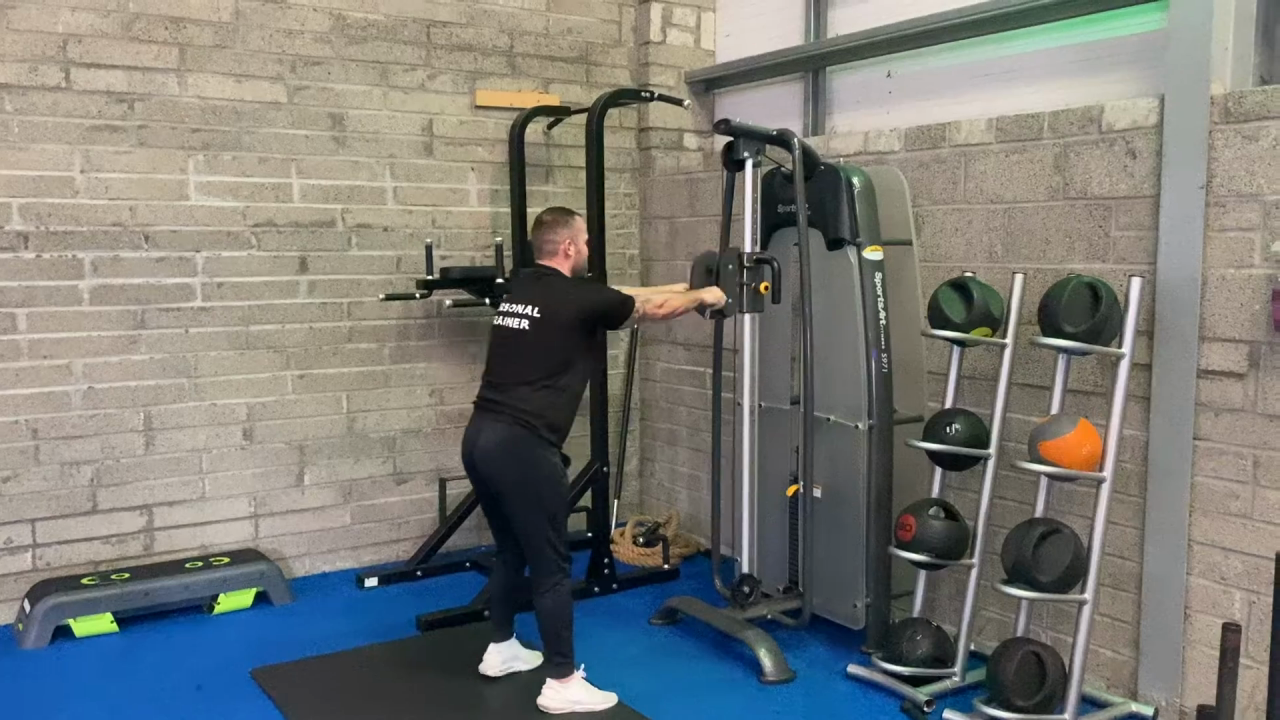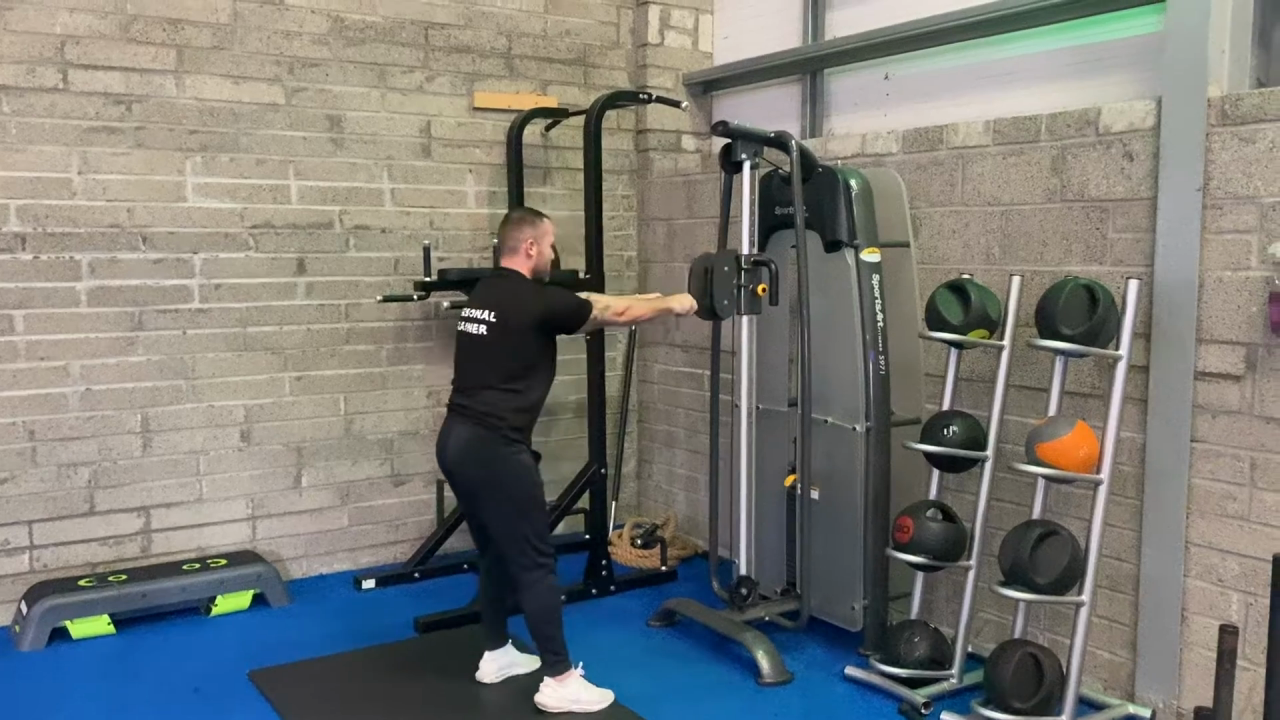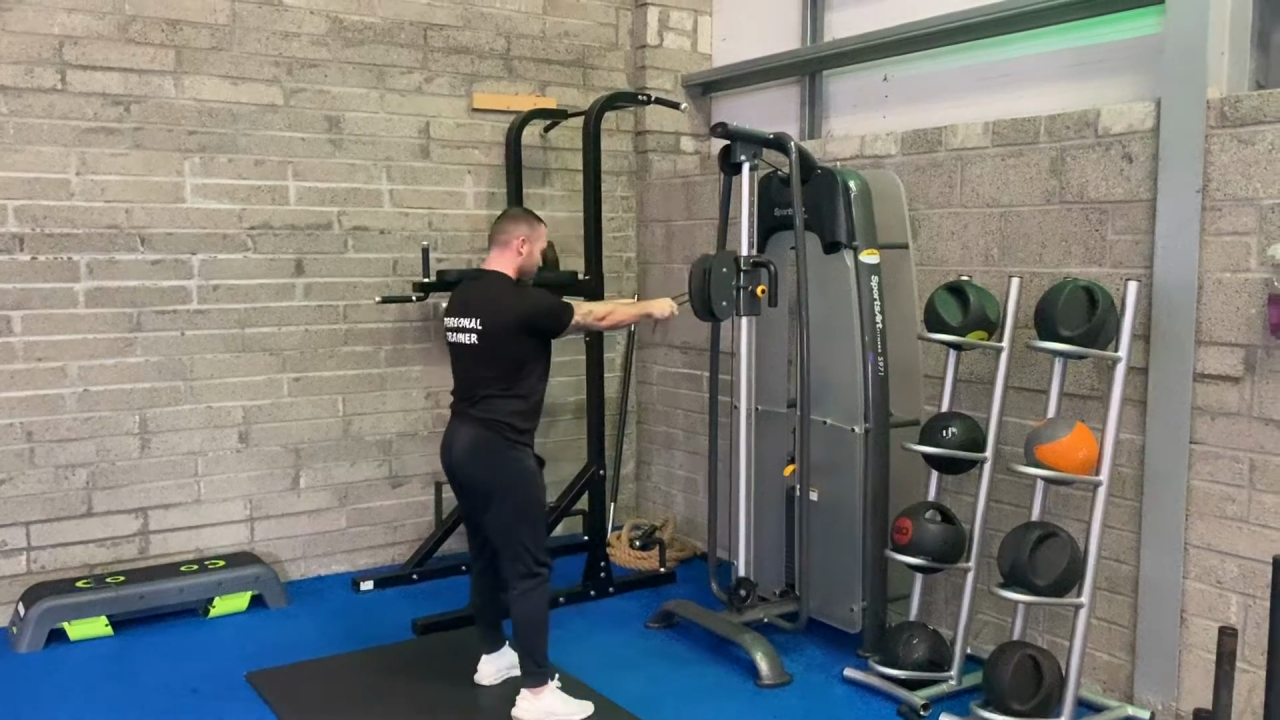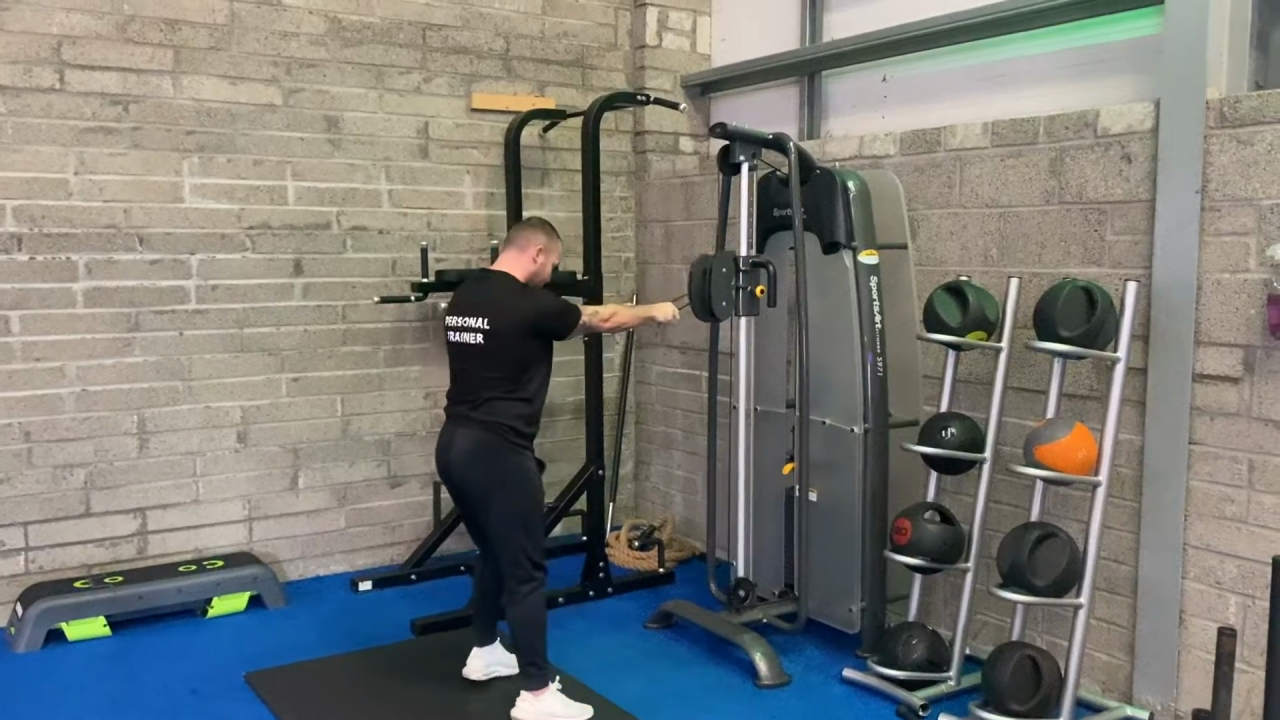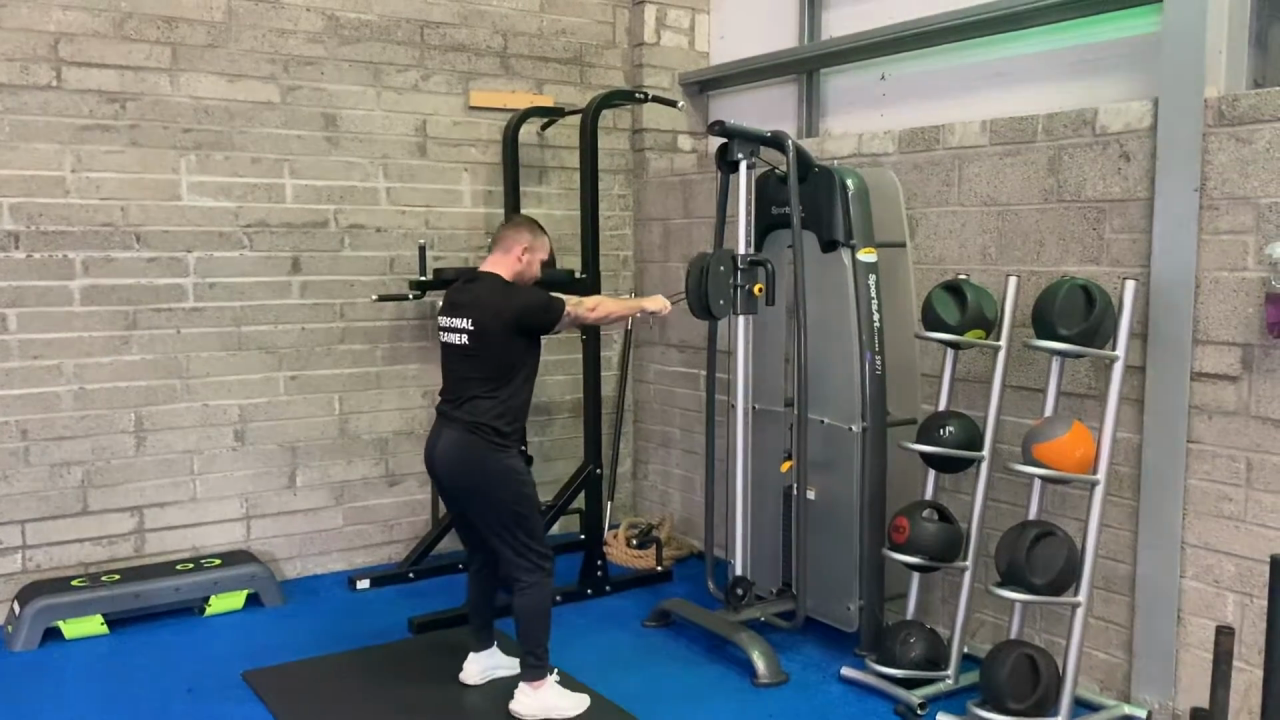
dt=0.3s
person 1, frame 1
left shoulder: (520, 290)
right shoulder: (576, 298)
right elbow: (654, 308)
left wrist: (679, 286)
right wrist: (701, 296)
left hip: (480, 437)
right hip: (522, 446)
left knee: (511, 549)
right knee: (550, 565)
left ankle: (501, 647)
right ankle: (563, 682)
person 1, frame 2
left shoulder: (487, 292)
right shoulder: (535, 301)
left elbow: (587, 304)
right elbow: (615, 315)
left wrist: (652, 296)
right wrist: (671, 305)
left hip: (456, 441)
right hip: (493, 448)
left knee: (496, 553)
right knee: (534, 562)
left ankle: (496, 654)
right ankle: (559, 680)
person 1, frame 3
left shoulder: (463, 297)
right shoulder: (521, 302)
right elbow: (595, 319)
left wrist: (628, 304)
right wrist: (650, 309)
left hip: (459, 442)
right hip: (499, 450)
left knee: (487, 556)
right knee: (528, 569)
left ankle: (494, 657)
person 1, frame 4
left shoulder: (464, 297)
right shoulder: (528, 305)
right elbow: (600, 320)
right wrist: (653, 312)
left hip: (455, 445)
right hip: (497, 453)
left knee: (494, 554)
right knee: (525, 571)
left ankle: (484, 652)
person 1, frame 5
left shoulder: (459, 296)
right shoulder: (513, 302)
right elbow: (587, 312)
right wrist: (644, 304)
left hip: (445, 445)
right hip: (483, 452)
left knee: (486, 556)
right knee: (532, 565)
left ankle: (482, 656)
